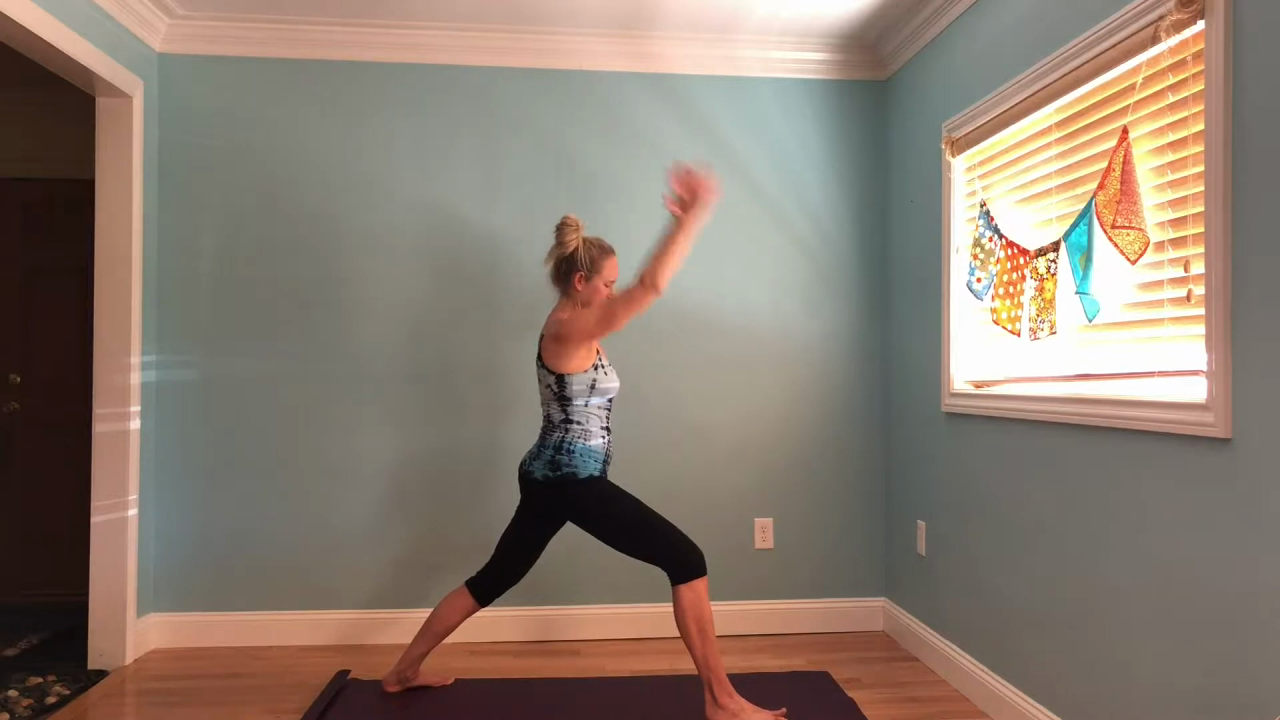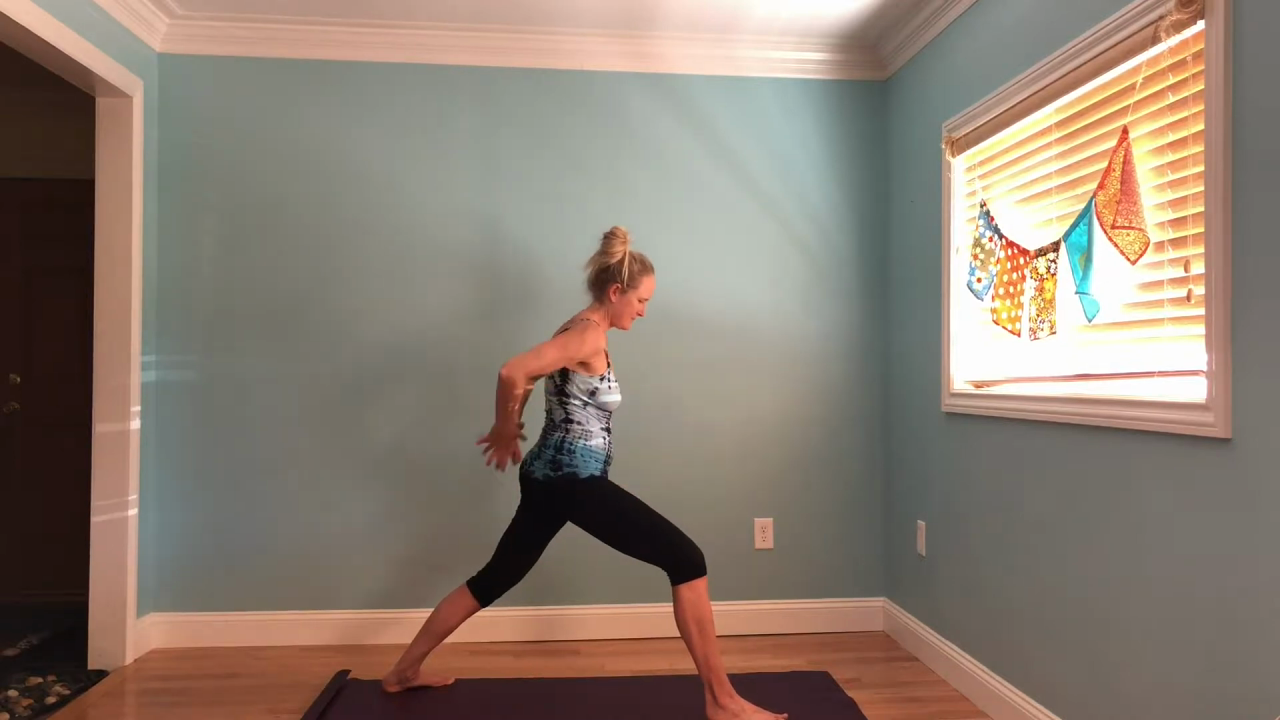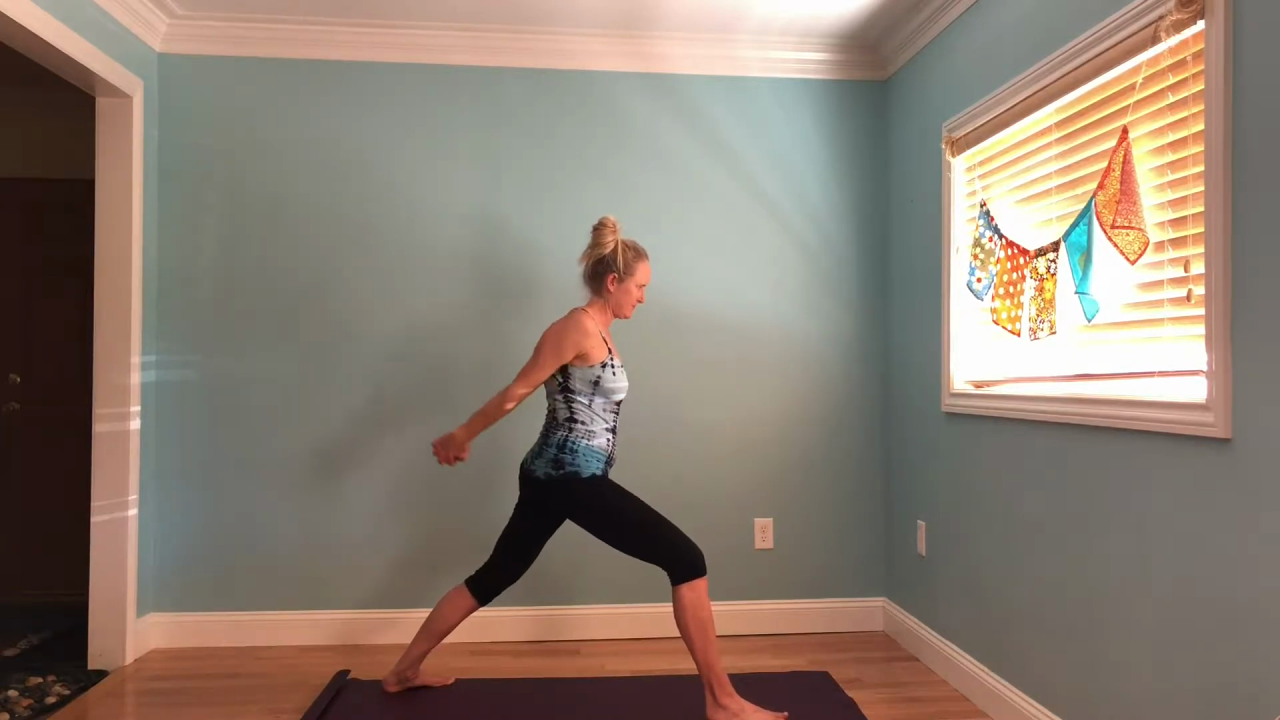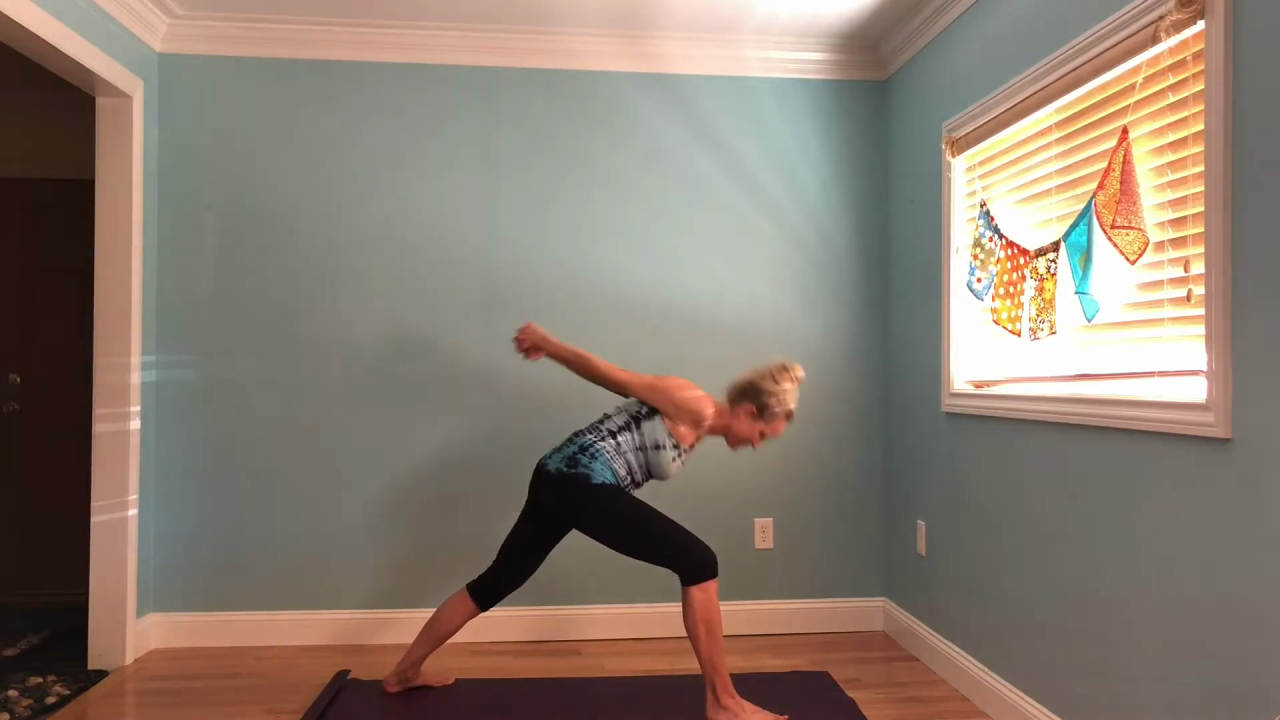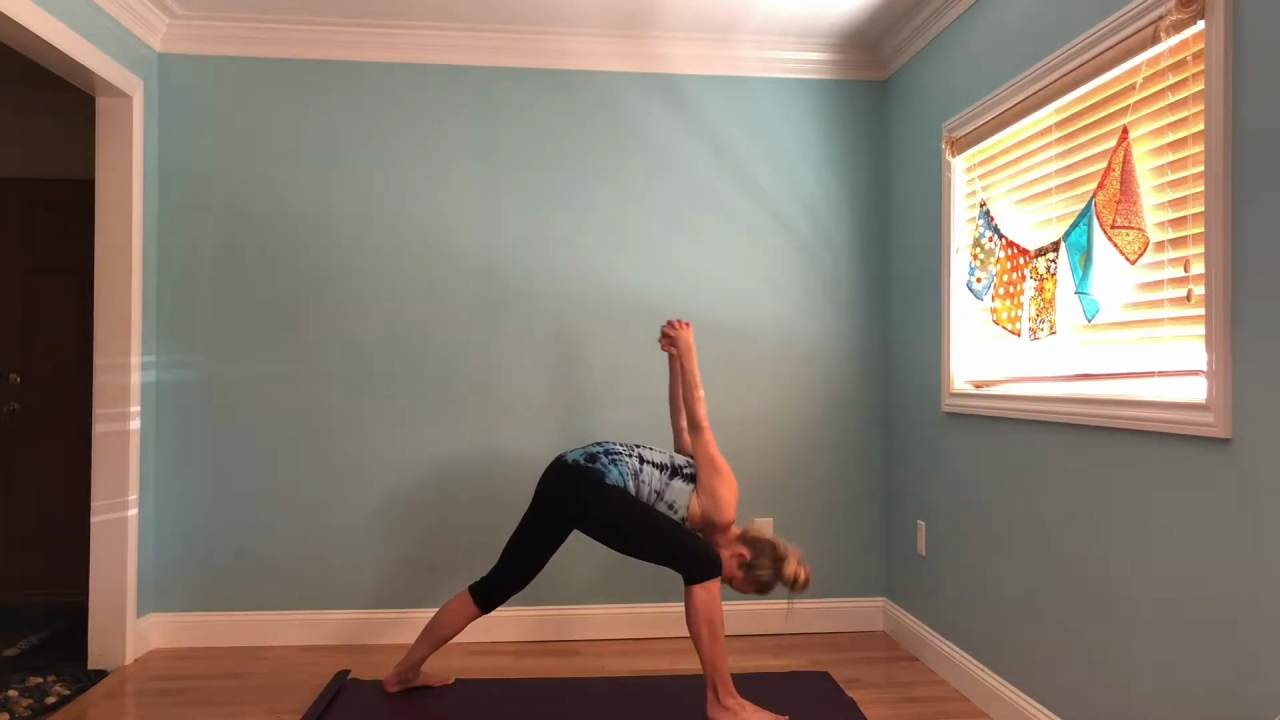
dt=1s
person 1, frame 1
left shoulder: (573, 329)
right shoulder: (568, 330)
left elbow: (641, 290)
right elbow: (650, 285)
left wrist: (683, 216)
right wrist: (692, 214)
left hip: (552, 476)
right hip: (572, 479)
left knee: (495, 579)
right knee: (686, 563)
left ankle: (405, 669)
person 1, frame 2
left shoulder: (583, 332)
right shoulder: (590, 334)
left elbow: (524, 377)
right elbow: (512, 374)
left wrist: (507, 433)
right wrist: (505, 431)
left hip: (552, 475)
right hip: (573, 478)
left knee: (494, 577)
right knee: (685, 560)
left ankle: (404, 670)
person 1, frame 3
left shoulder: (598, 331)
right shoulder: (580, 327)
left elbow: (523, 392)
right elbow: (517, 390)
right wrist: (463, 435)
left hip: (554, 474)
right hip: (573, 476)
left knee: (493, 576)
right knee: (686, 561)
left ankle: (404, 670)
person 1, frame 4
left shoulder: (698, 422)
right shoulder: (697, 409)
left elbow: (612, 379)
right elbow: (616, 377)
right wrist: (550, 344)
left hip: (561, 478)
right hip: (581, 482)
left knee: (496, 581)
right knee: (698, 564)
left ankle: (403, 671)
person 1, frame 5
left shoulder: (709, 496)
right shoulder: (721, 510)
left elbow: (685, 424)
right elbow: (697, 426)
right wrist: (685, 351)
left hip: (569, 475)
right hip: (589, 483)
left knee: (499, 583)
right knee: (700, 565)
left ankle: (405, 671)
